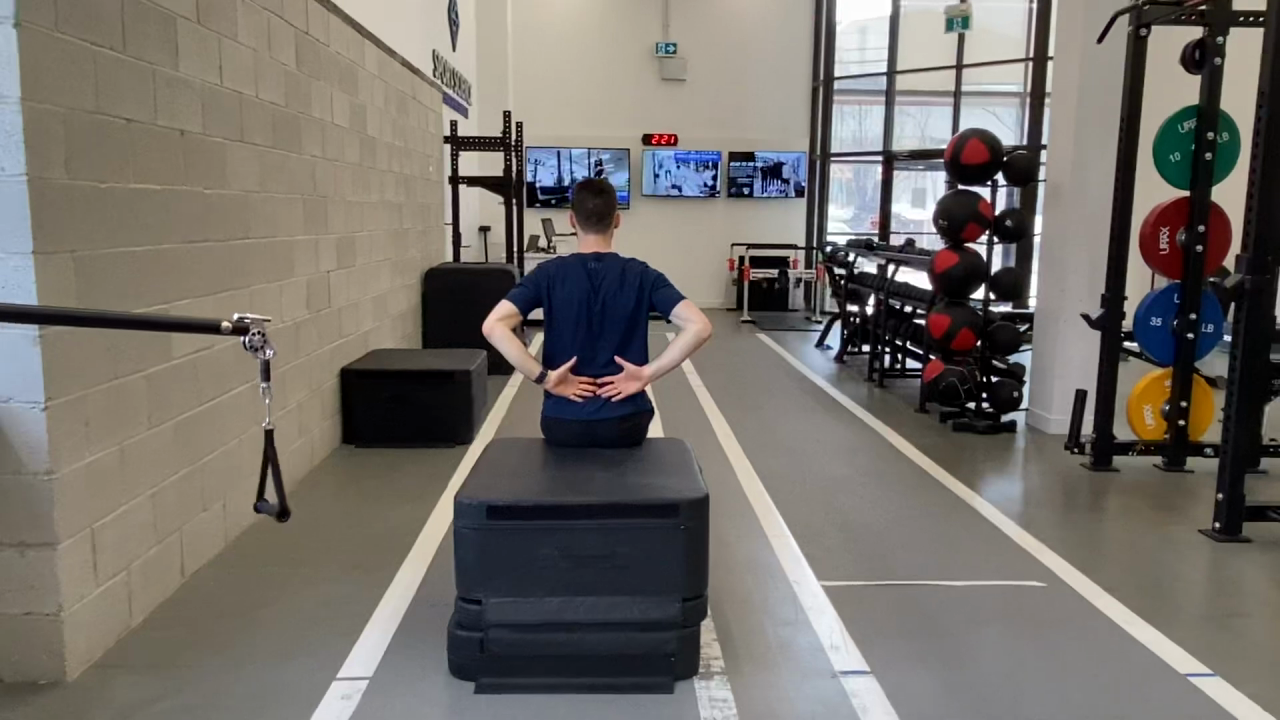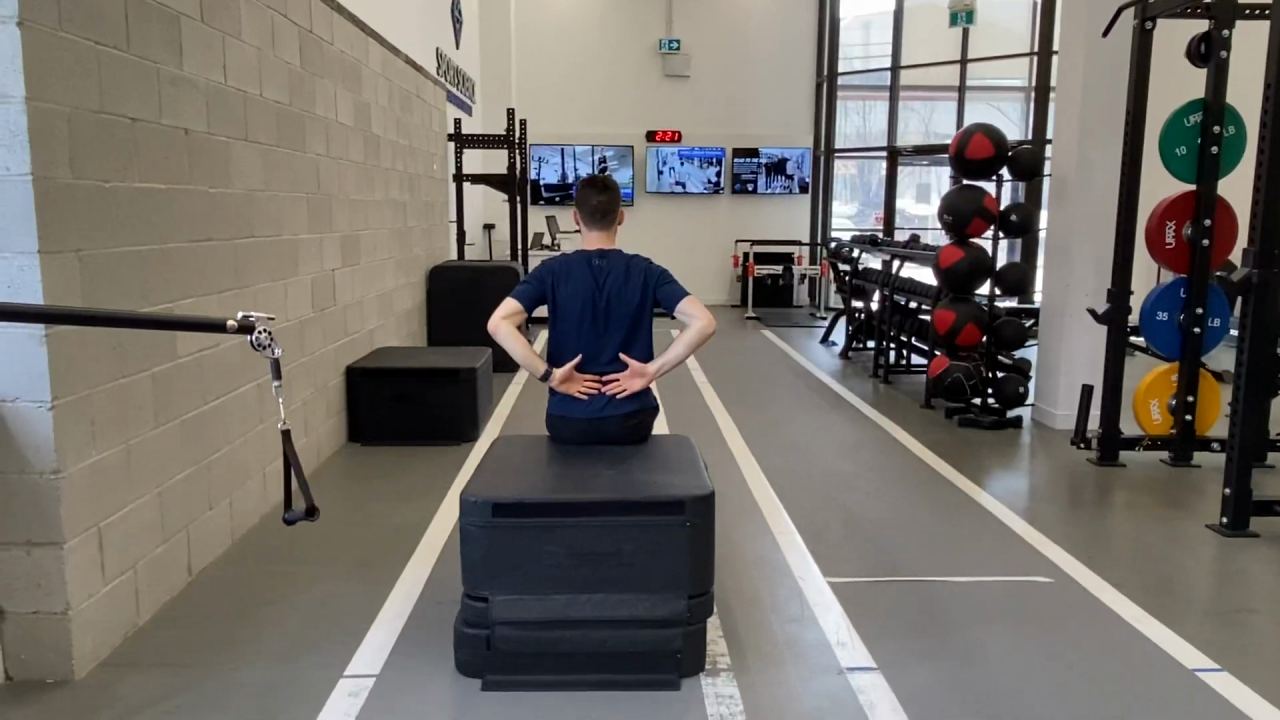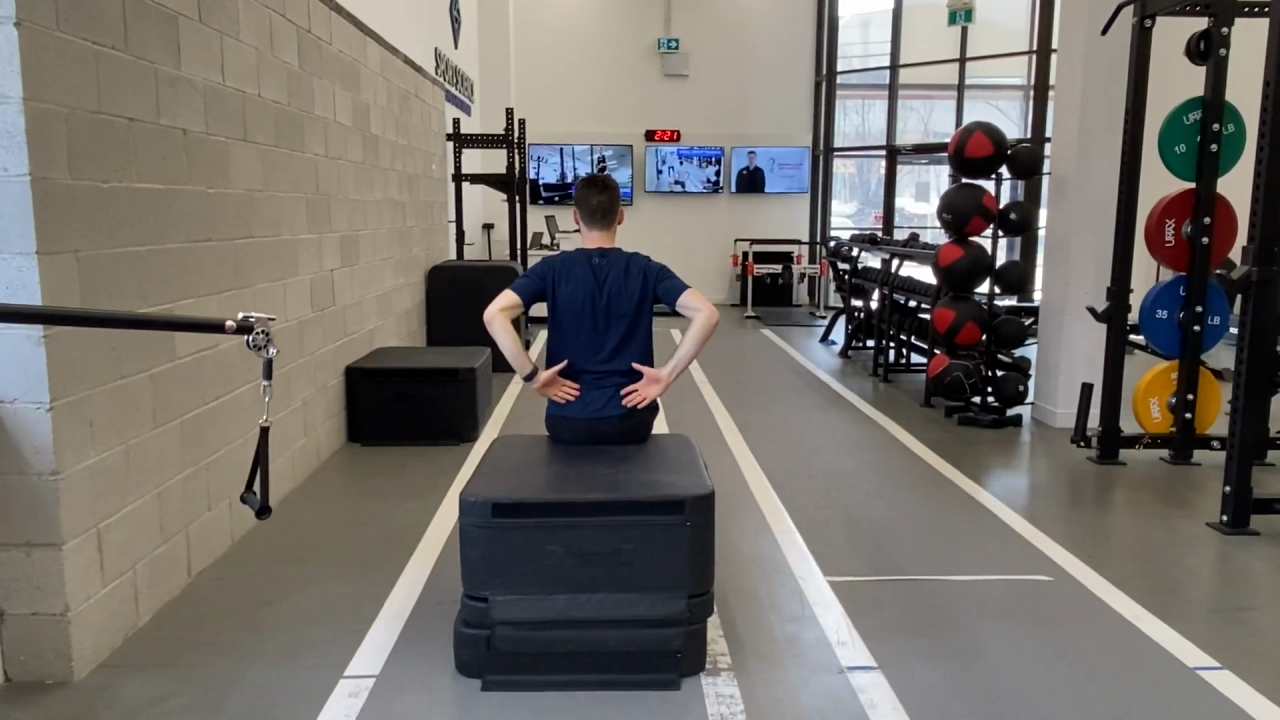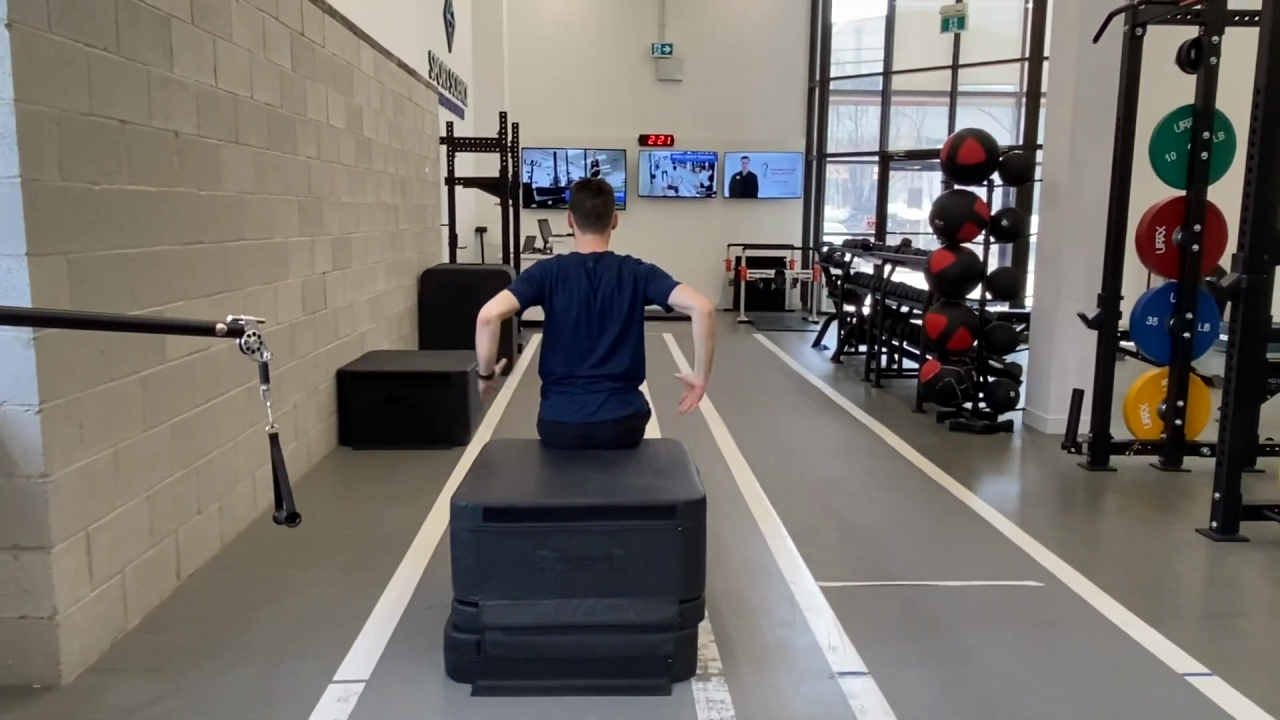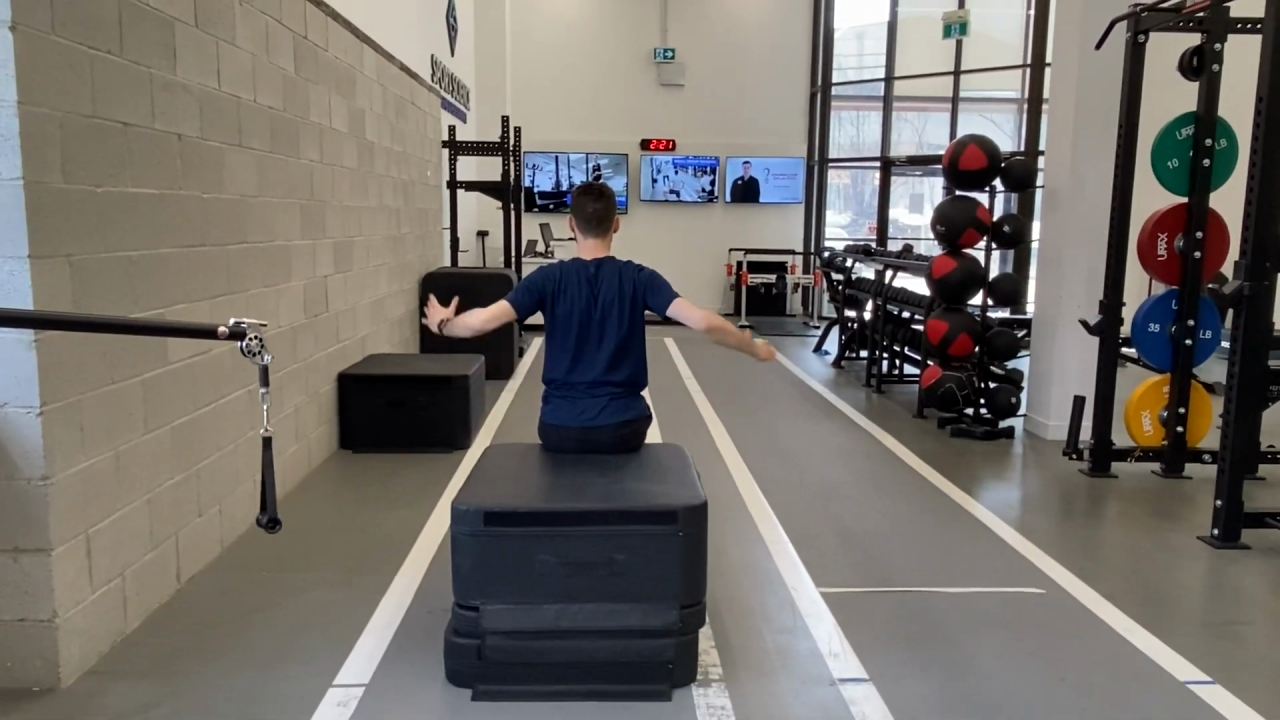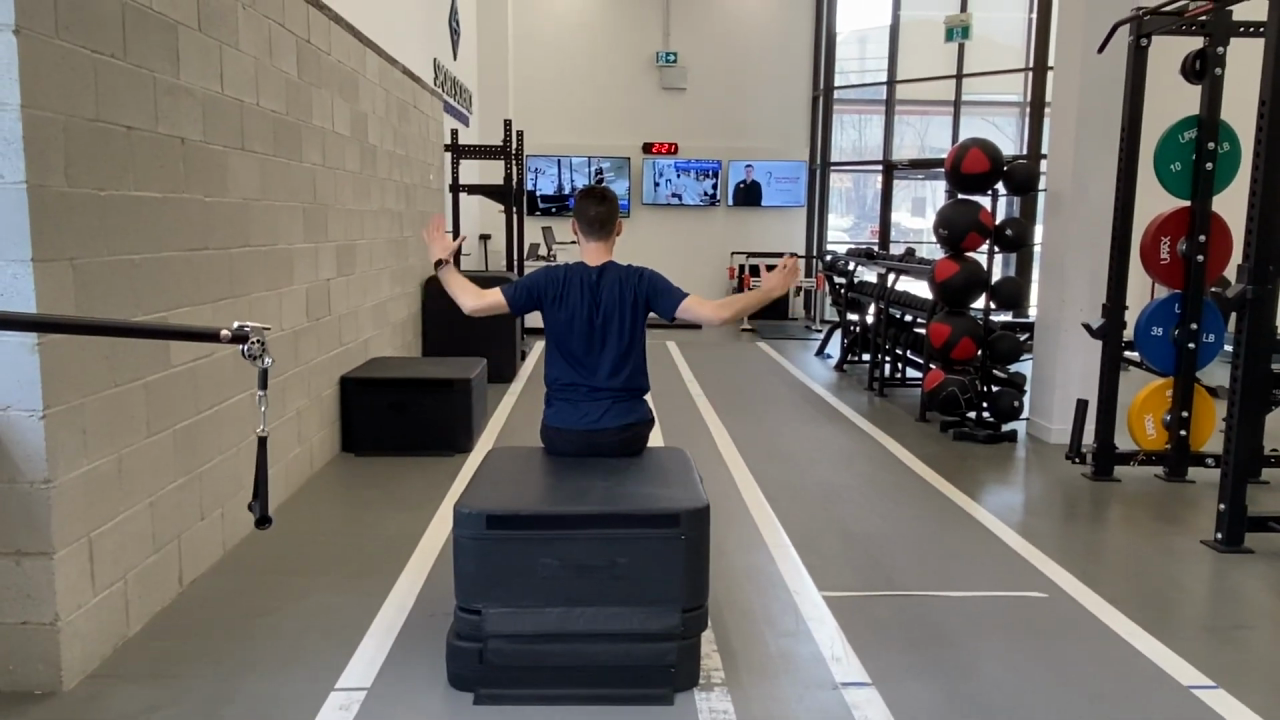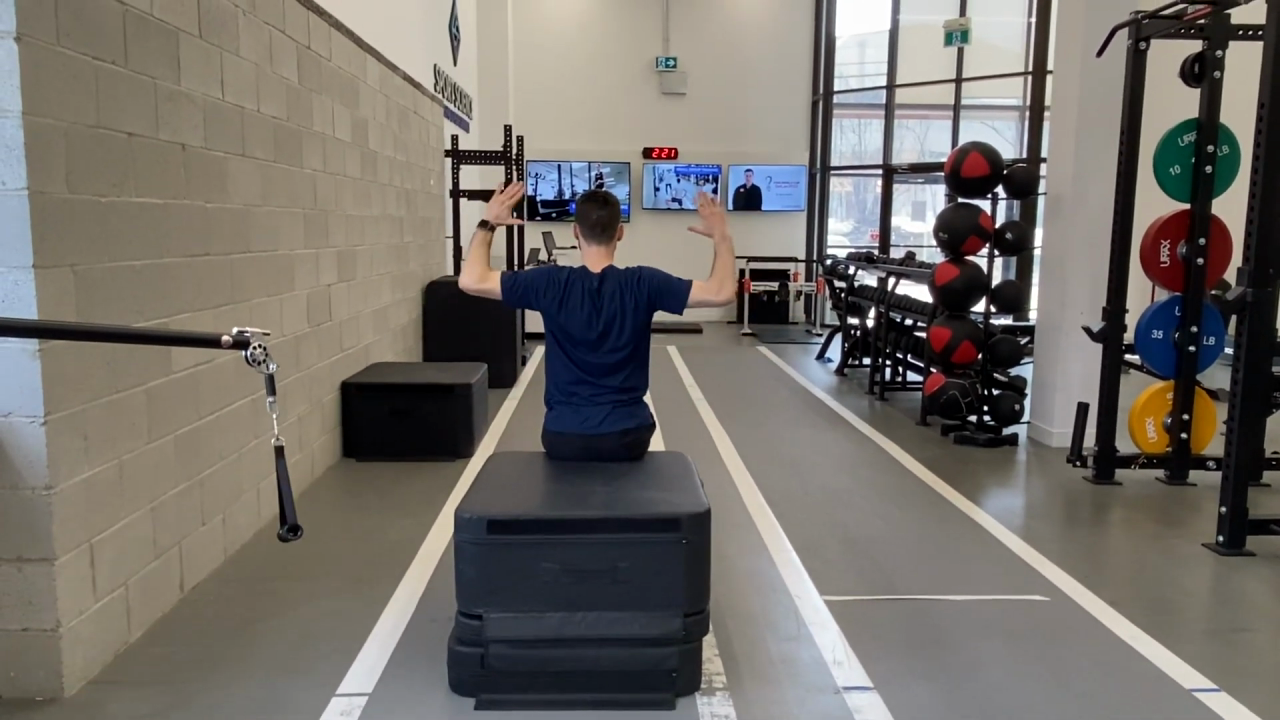
dt=0.5s
person 1, frame 1
left shoulder: (548, 275)
right shoulder: (642, 277)
left elbow: (494, 327)
right elbow: (699, 327)
left wrist: (543, 377)
right wrist: (647, 373)
left hip: (562, 423)
right hip: (626, 422)
person 1, frame 2
left shoulder: (552, 272)
right shoulder: (646, 273)
left elbow: (499, 324)
right elbow: (703, 323)
left wrist: (549, 375)
right wrist: (651, 370)
left hip: (567, 421)
right hip: (631, 420)
person 1, frame 3
left shoulder: (552, 270)
right shoulder: (646, 271)
left elbow: (494, 315)
right elbow: (706, 314)
left wrist: (533, 375)
right wrist: (667, 374)
left hip: (567, 419)
right hip: (630, 418)
person 1, frame 4
left shoulder: (547, 273)
right shoulder: (639, 274)
left elbow: (488, 315)
right elbow: (701, 308)
left wrist: (485, 373)
right wrist: (700, 375)
left hip: (559, 422)
right hip: (623, 421)
person 1, frame 5
left shoulder: (548, 278)
right shoulder: (640, 279)
left elbow: (483, 321)
right elbow: (704, 323)
left wrist: (444, 324)
right wrist: (755, 348)
left hip: (560, 426)
right hip: (623, 425)
person 1, frame 6
left shoulder: (549, 282)
right shoulder: (641, 282)
left elbow: (472, 303)
right elbow: (716, 314)
left wrist: (442, 262)
right wrist: (768, 290)
left hip: (562, 432)
right hip: (626, 432)
person 1, frame 7
left shoulder: (549, 283)
right shoulder: (643, 283)
left elbow: (471, 281)
right elbow: (721, 293)
left wrist: (487, 224)
right wrist: (721, 237)
left hip: (563, 437)
right hip: (628, 436)
